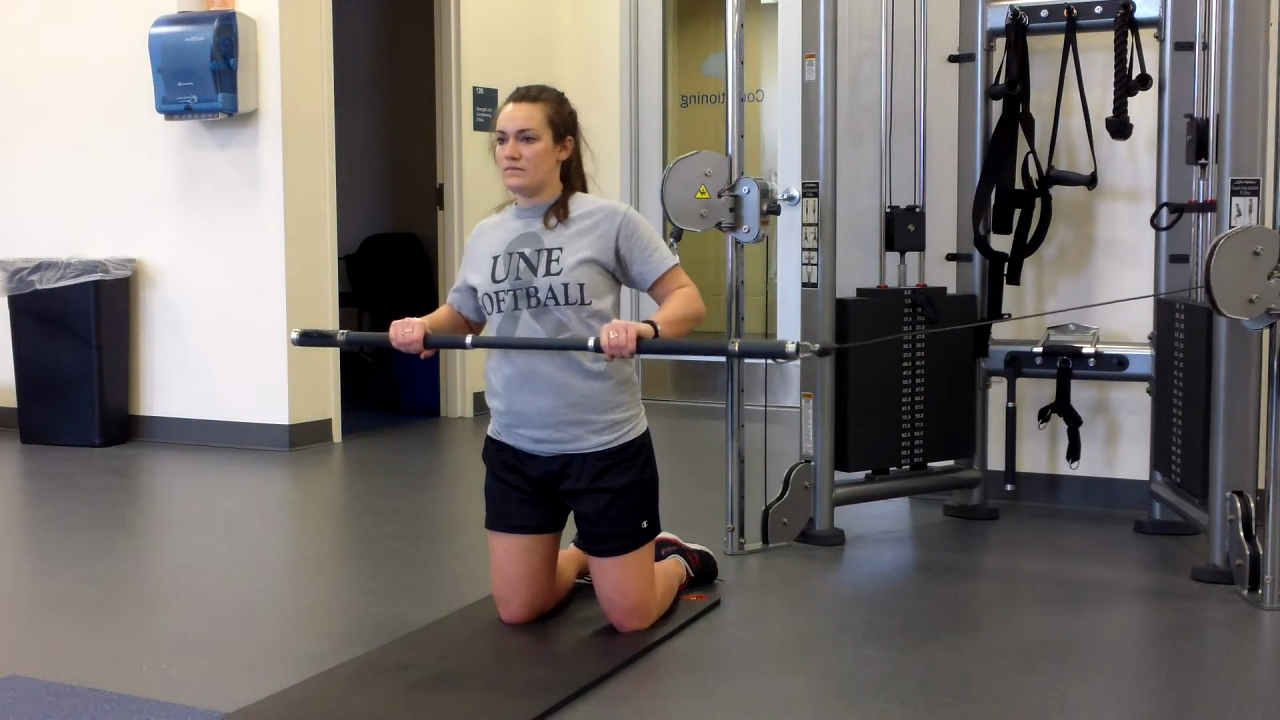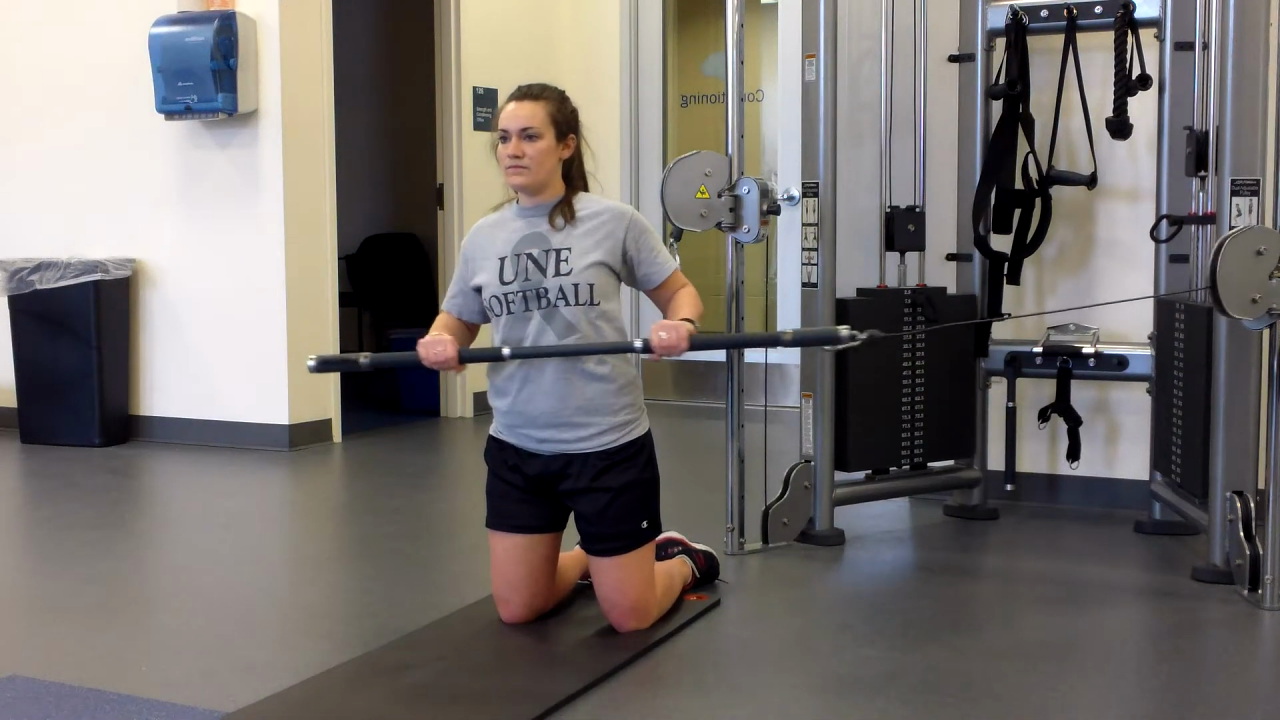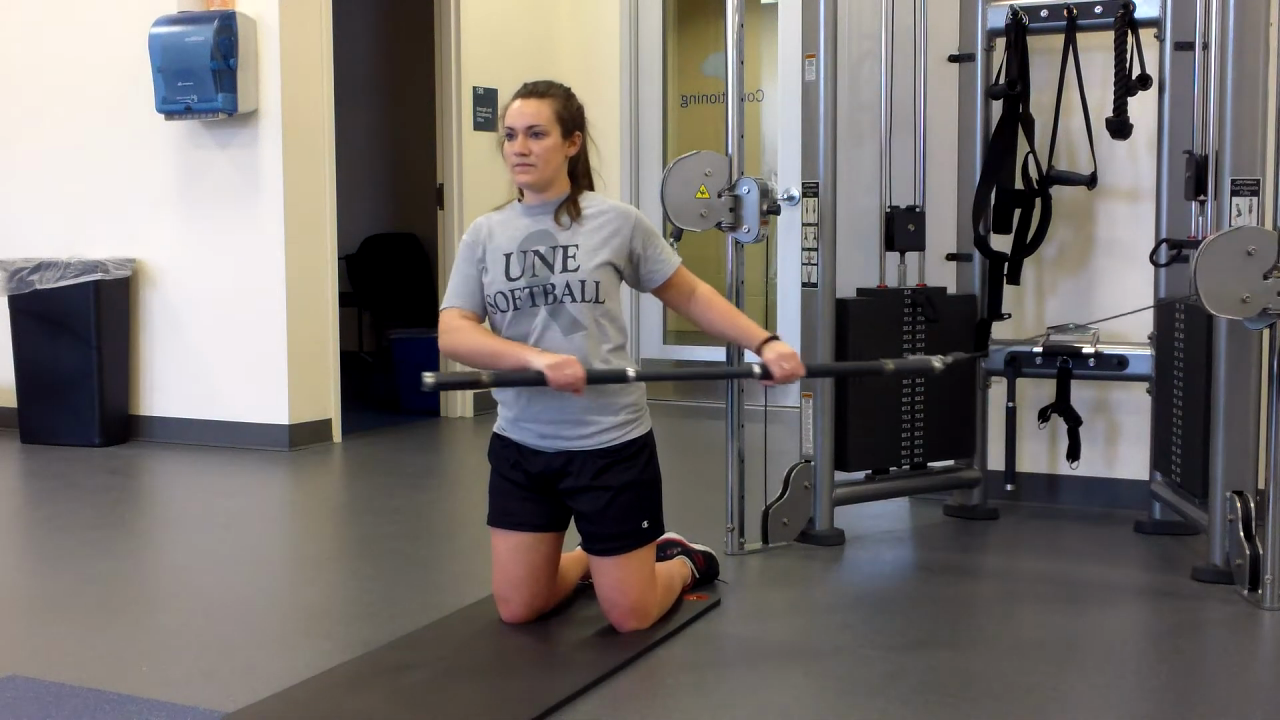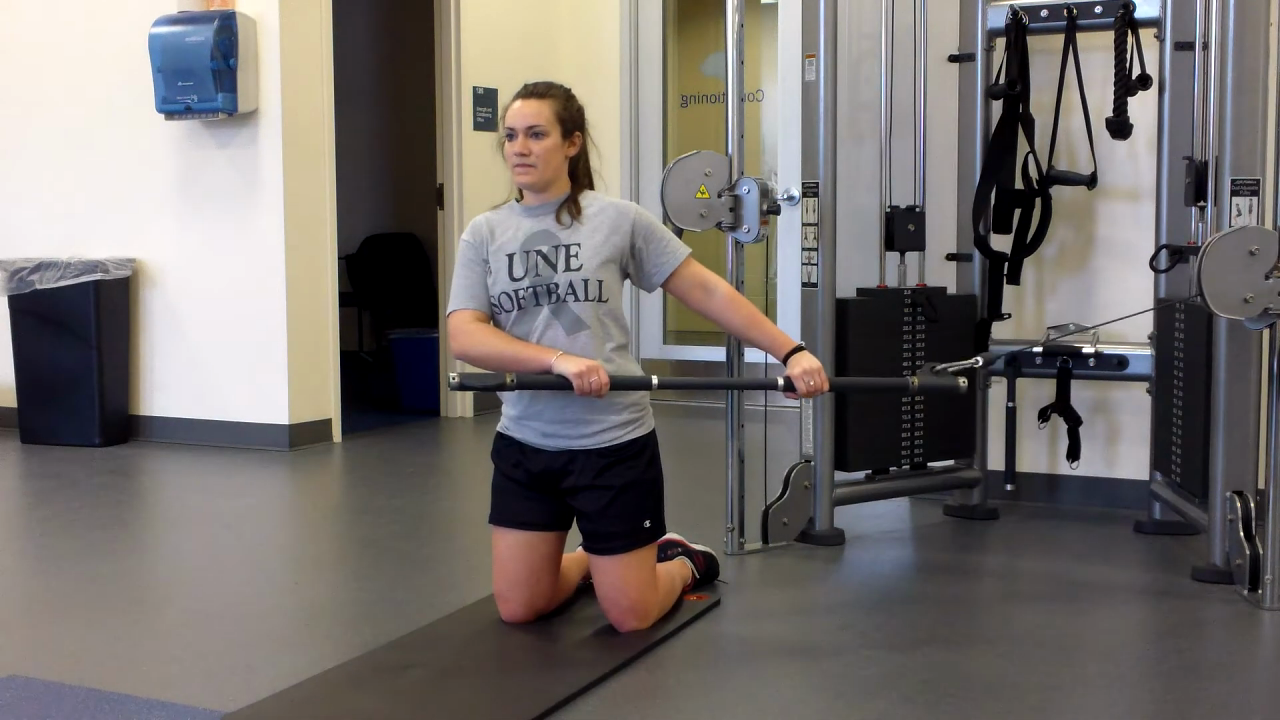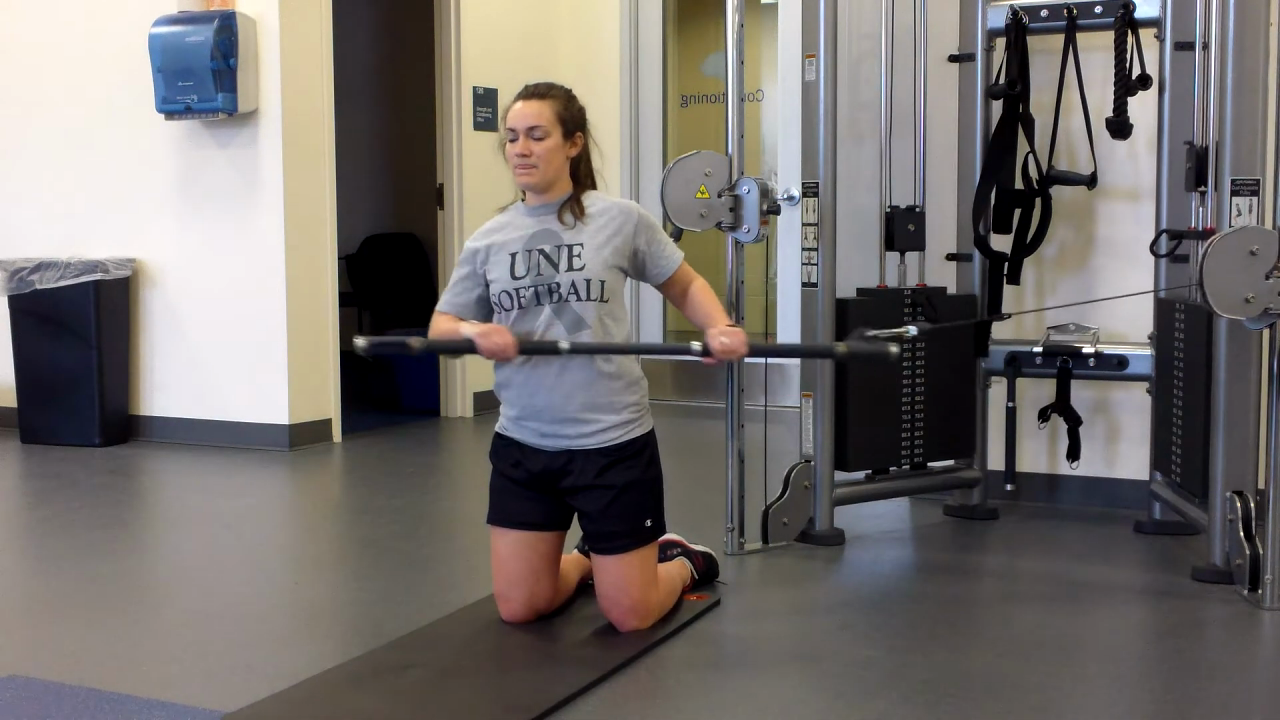
dt=0.5s
person 1, frame 1
left shoulder: (609, 221)
right shoulder: (484, 236)
left elbow: (687, 300)
right elbow: (461, 319)
left wrist: (644, 330)
right wrist: (421, 326)
left hip: (604, 444)
right hip: (515, 447)
left knee: (630, 616)
right knee: (517, 611)
left ankle: (678, 560)
right ankle: (585, 555)
person 1, frame 2
left shoulder: (614, 222)
right shoulder: (483, 236)
left elbow: (679, 292)
right elbow: (458, 320)
left wrist: (680, 324)
right wrist: (438, 341)
left hip: (608, 444)
right hip: (518, 447)
left knee: (630, 616)
right knee: (517, 610)
left ankle: (683, 559)
right ankle: (590, 559)
person 1, frame 3
left shoulder: (617, 222)
right shoulder: (484, 234)
left elbow: (688, 294)
right elbow: (454, 334)
left wrist: (764, 342)
right wrist: (534, 357)
left hip: (610, 442)
right hip: (521, 446)
left knee: (630, 616)
right knee: (518, 610)
left ankle: (683, 561)
right ankle: (588, 559)
person 1, frame 4
left shoulder: (618, 220)
right shoulder: (483, 234)
left elbow: (705, 290)
right elbow: (464, 338)
left wrist: (790, 352)
right wrist: (558, 359)
left hip: (612, 442)
right hip: (524, 445)
left knee: (631, 616)
right knee: (518, 609)
left ankle: (684, 561)
right ankle: (589, 559)
person 1, frame 5
left shoulder: (620, 219)
right shoulder: (488, 238)
left elbow: (686, 286)
right elbow: (440, 328)
left wrist: (720, 327)
right wrist: (471, 330)
left hip: (612, 441)
right hip: (523, 444)
left knee: (632, 616)
right knee: (519, 609)
left ankle: (683, 561)
right ankle: (588, 559)
